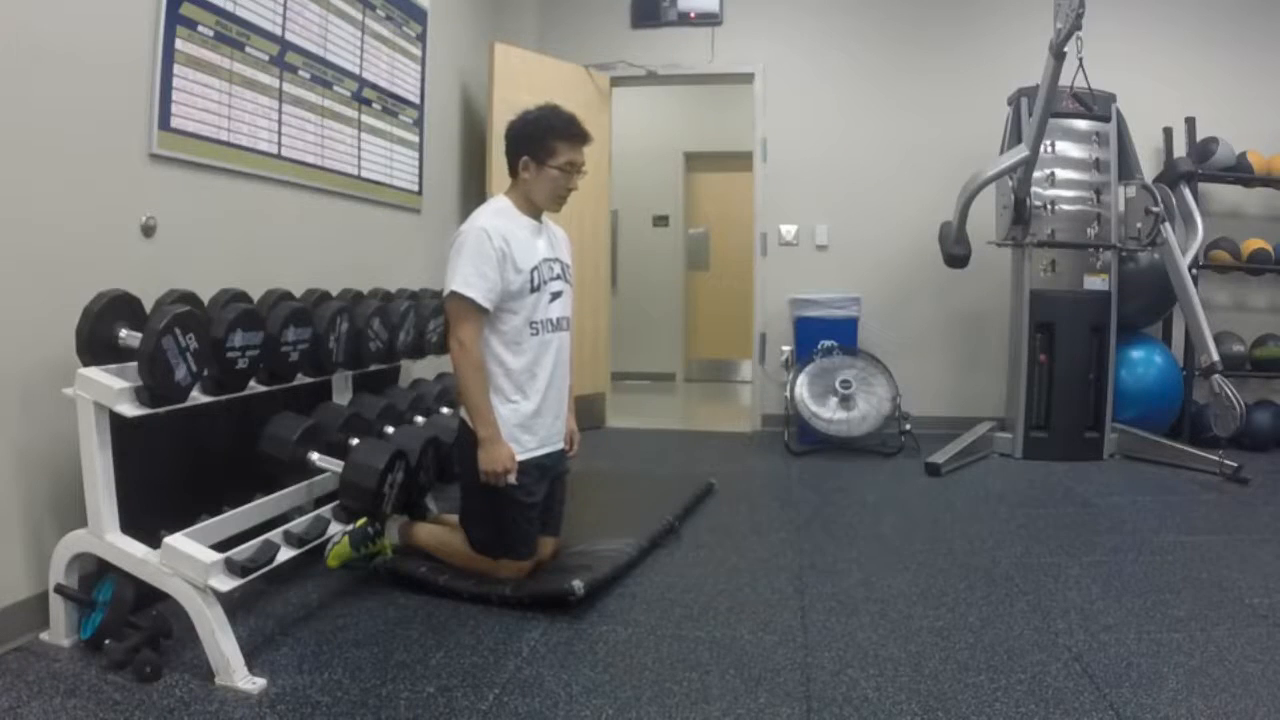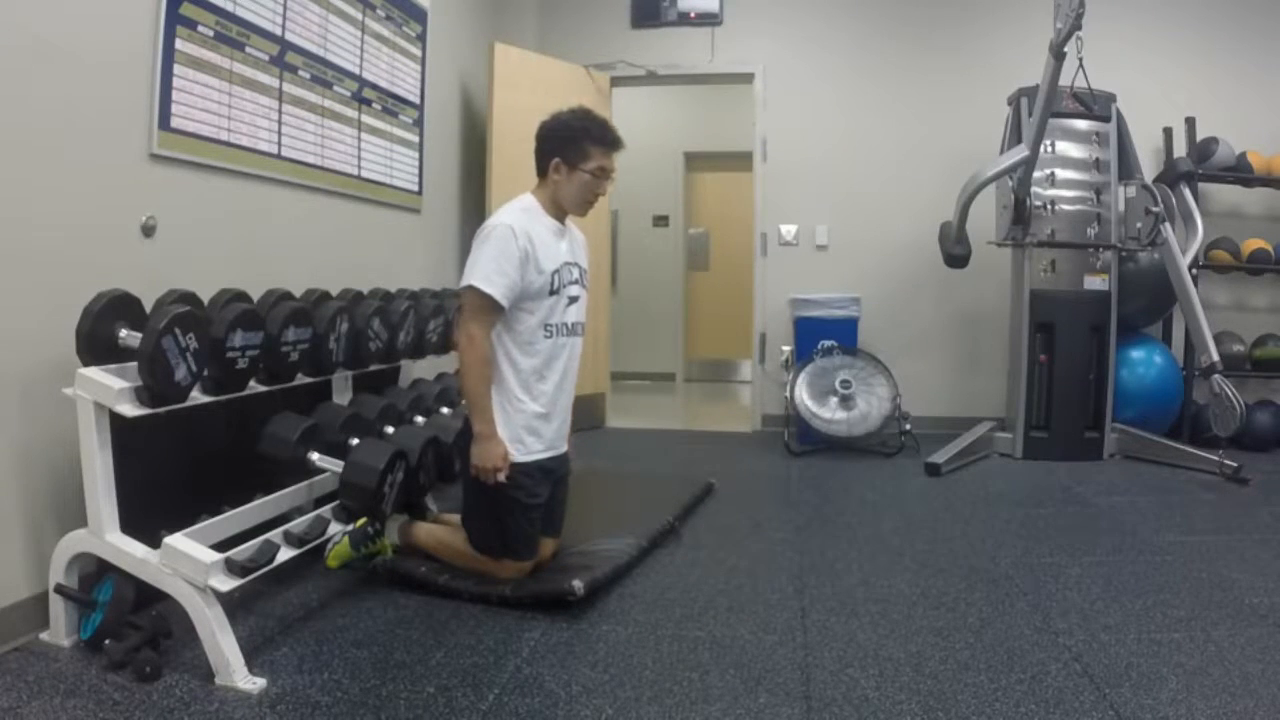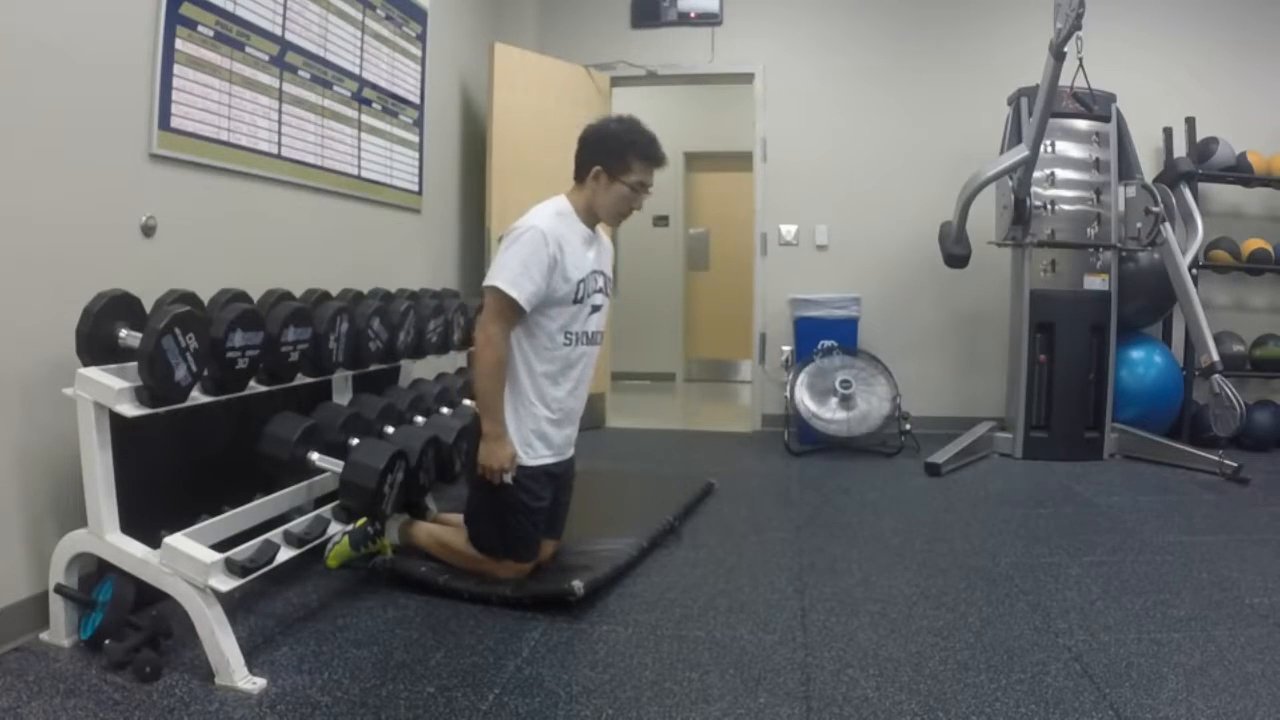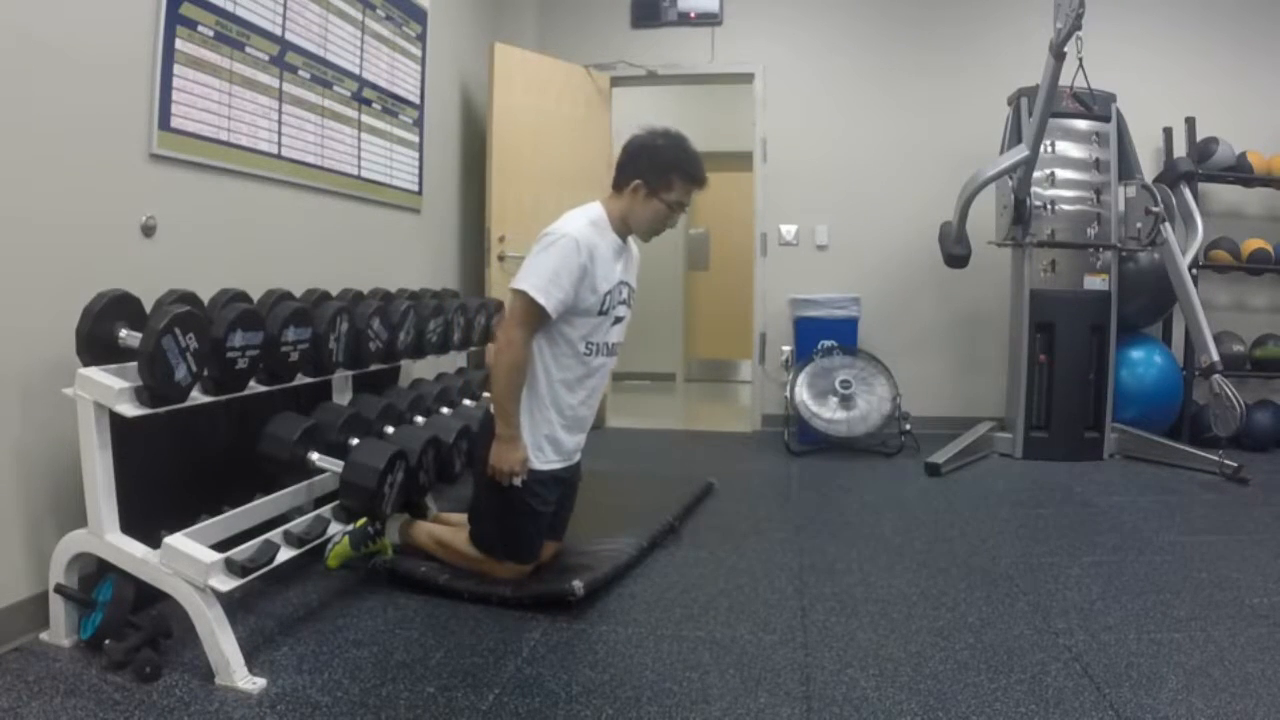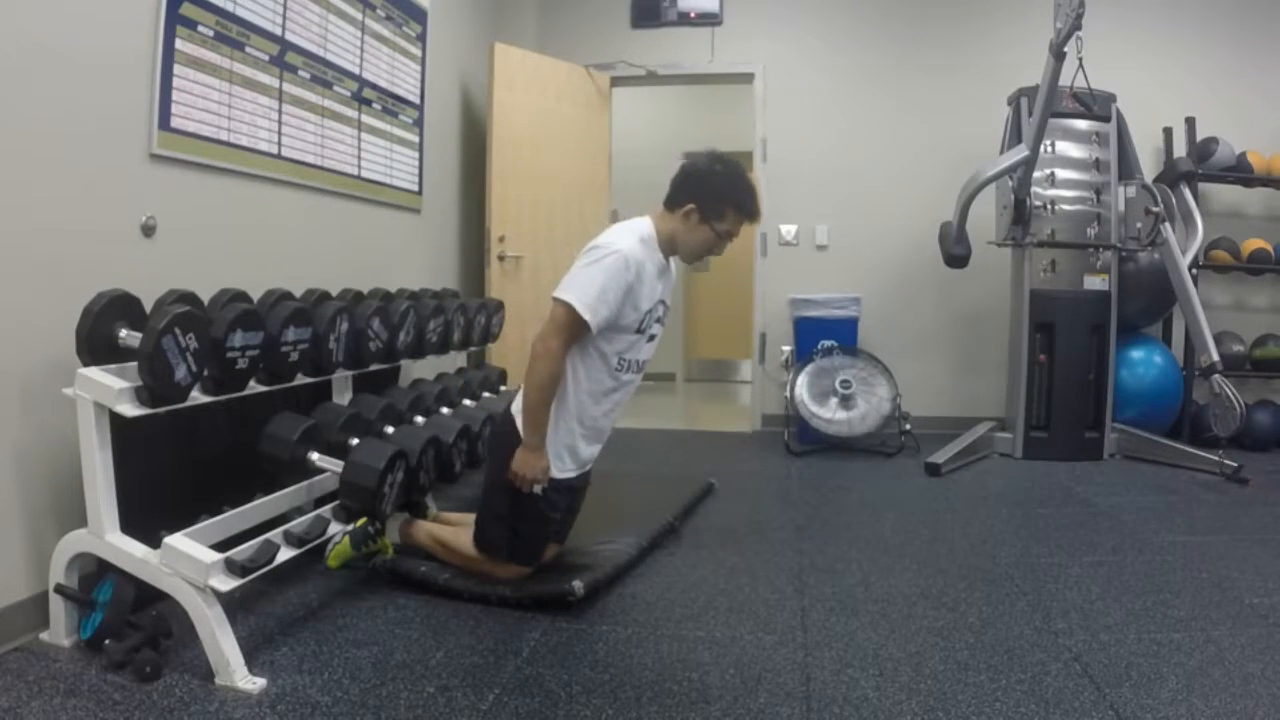
dt=0.7s
person 1, frame 1
left shoulder: (555, 235)
right shoulder: (487, 232)
right elbow: (464, 340)
left wrist: (567, 413)
right wrist: (489, 437)
left hip: (547, 434)
right hip: (505, 439)
left knee: (541, 551)
right knee: (509, 564)
left ankle: (422, 518)
right ankle: (392, 530)
person 1, frame 2
left shoulder: (573, 237)
right shoulder: (510, 230)
right elbow: (472, 334)
right wrist: (485, 434)
left hip: (550, 436)
right hip: (509, 441)
left knee: (541, 551)
right knee: (510, 564)
left ankle: (423, 518)
right ankle: (394, 531)
person 1, frame 3
left shoulder: (600, 242)
right shoulder: (541, 234)
right elbow: (491, 334)
right wrist: (494, 434)
left hip: (558, 440)
right hip: (517, 442)
left knee: (541, 552)
right knee: (511, 564)
left ankle: (421, 517)
right ankle: (394, 530)
person 1, frame 4
left shoulder: (626, 249)
right shoulder: (574, 240)
right elbow: (512, 338)
right wrist: (507, 437)
left hip: (565, 443)
right hip: (526, 443)
left knee: (540, 551)
right knee: (510, 564)
left ankle: (422, 517)
right ankle: (395, 530)
person 1, frame 5
left shoulder: (661, 262)
right shoulder: (622, 255)
right elbow: (549, 347)
right wrist: (533, 446)
left hip: (576, 448)
right hip: (542, 446)
left knee: (540, 552)
right knee: (509, 564)
left ankle: (422, 516)
right ankle: (396, 529)
